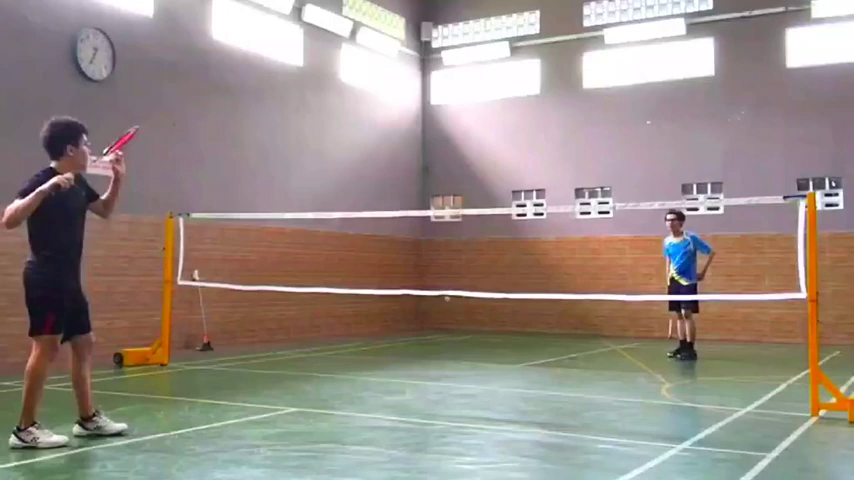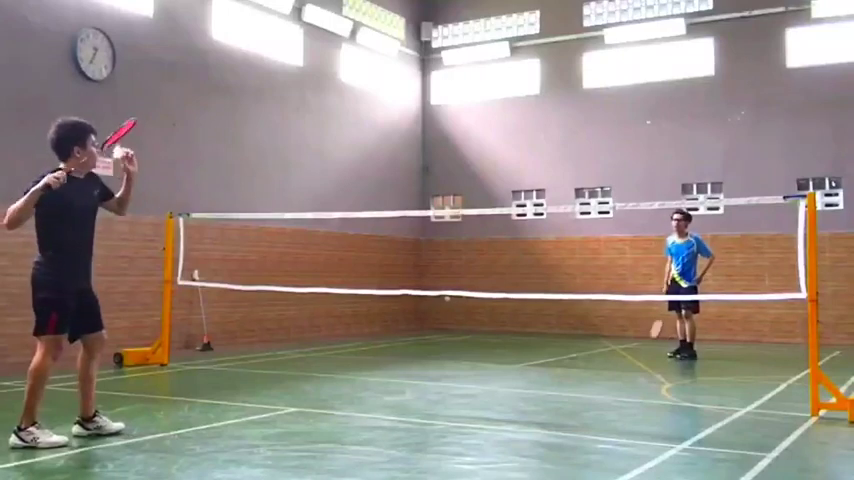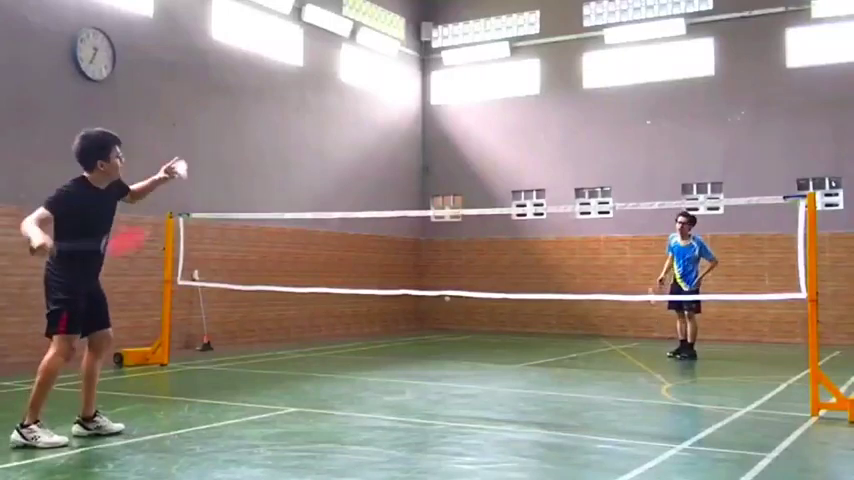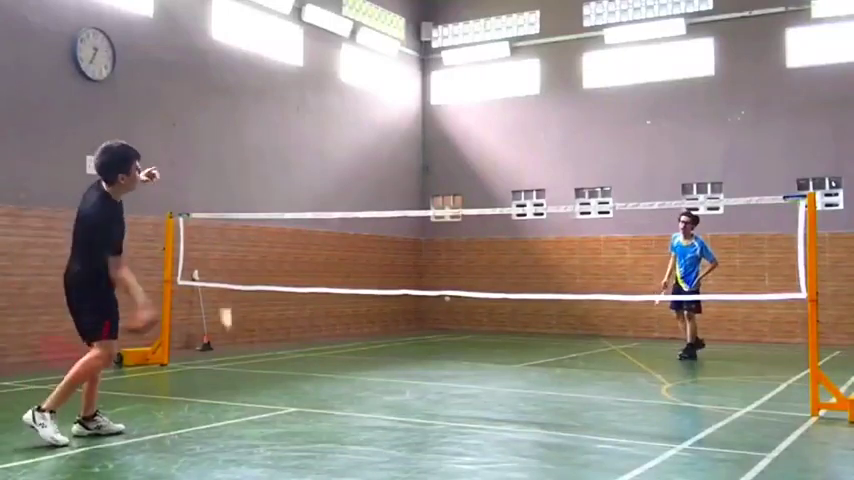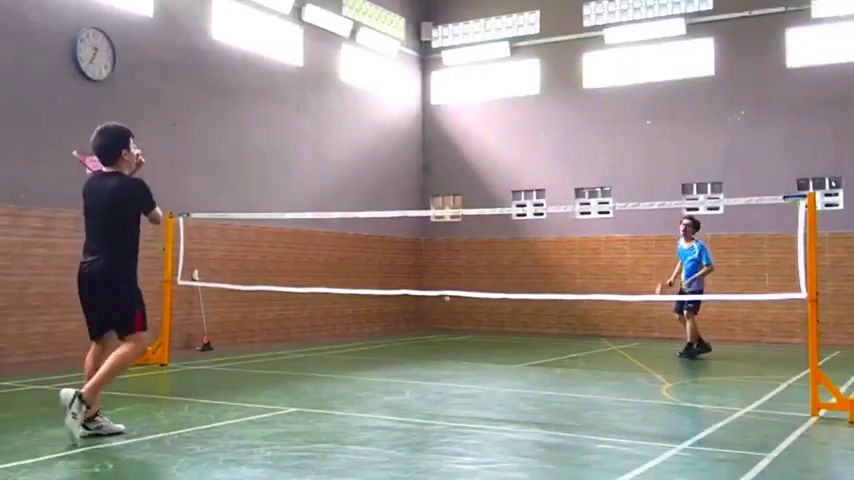
dt=0.3s
person 1, frame 1
left shoulder: (78, 183)
right shoulder: (43, 181)
left elbow: (104, 210)
left wrist: (117, 178)
right wrist: (47, 189)
left hip: (68, 280)
right hip: (45, 279)
left knee: (83, 344)
right knee: (46, 347)
left ankle: (88, 418)
person 1, frame 2
left shoulder: (90, 182)
right shoulder: (50, 183)
left elbow: (120, 208)
right elbow: (10, 221)
left wrist: (130, 176)
right wrist: (38, 189)
left hip: (80, 280)
right hip: (53, 279)
left knee: (95, 342)
right knee: (50, 347)
left ankle: (88, 417)
right ankle: (25, 428)
person 1, frame 3
left shoulder: (111, 187)
right shoulder: (72, 192)
left elbow: (133, 194)
right elbow: (29, 221)
left wrist: (160, 178)
right wrist: (37, 236)
left hip: (87, 281)
right hip: (64, 280)
left knee: (101, 341)
right knee: (62, 345)
left ankle: (88, 417)
right ankle: (28, 426)
person 1, frame 4
left shoulder: (103, 189)
right shoulder: (102, 213)
left elbow: (122, 186)
right elbow: (117, 269)
left wrist: (141, 179)
right wrist: (143, 304)
left hip: (93, 284)
right hip: (91, 287)
left knee: (100, 348)
right knee: (103, 351)
left ankle: (88, 417)
right ankle: (44, 411)
person 1, frame 5
left shoulder: (91, 183)
right shoulder: (135, 187)
right elbow: (155, 218)
left wrist: (129, 172)
left hip: (89, 274)
right hip: (116, 277)
left knee: (103, 341)
right knee: (136, 342)
left ankle: (90, 418)
right ankle: (81, 395)
person 2, frame 1
left shoulder: (691, 238)
right shoulder: (667, 242)
left elbow: (711, 252)
left wrist: (703, 271)
right wrist: (668, 283)
left hip: (688, 282)
right hip: (674, 282)
left knee: (687, 314)
right knee: (678, 315)
left ankle: (690, 349)
right ankle: (682, 346)
person 2, frame 2
left shoulder: (695, 240)
right shoulder: (669, 240)
left elbow: (711, 257)
left wrist: (701, 275)
right wrist: (666, 283)
left hip: (689, 283)
right hip: (674, 282)
left knee: (687, 314)
right knee: (679, 315)
left ankle: (690, 349)
right ankle: (682, 346)
person 2, frame 3
left shoulder: (697, 243)
right shoulder: (672, 239)
left elbow: (714, 261)
left wrist: (700, 277)
right wrist: (663, 274)
left hip: (691, 284)
right hip: (677, 283)
left knee: (689, 315)
right knee: (679, 314)
left ankle: (690, 349)
right ankle: (682, 346)
person 2, frame 4
left shoulder: (699, 243)
right shoulder: (675, 238)
left elbow: (714, 263)
left wrist: (700, 277)
right wrist: (667, 277)
left hip: (691, 285)
right hip: (678, 283)
left knee: (689, 314)
right knee: (679, 314)
left ankle: (691, 349)
right ankle: (695, 341)
person 2, frame 5
left shoulder: (699, 246)
right shoulder: (680, 244)
left elbow: (710, 267)
left wrist: (693, 279)
right wrist: (673, 278)
left hip: (695, 287)
right hip: (684, 287)
left knee: (689, 314)
right knee: (680, 316)
left ankle: (690, 348)
right ankle: (701, 344)
